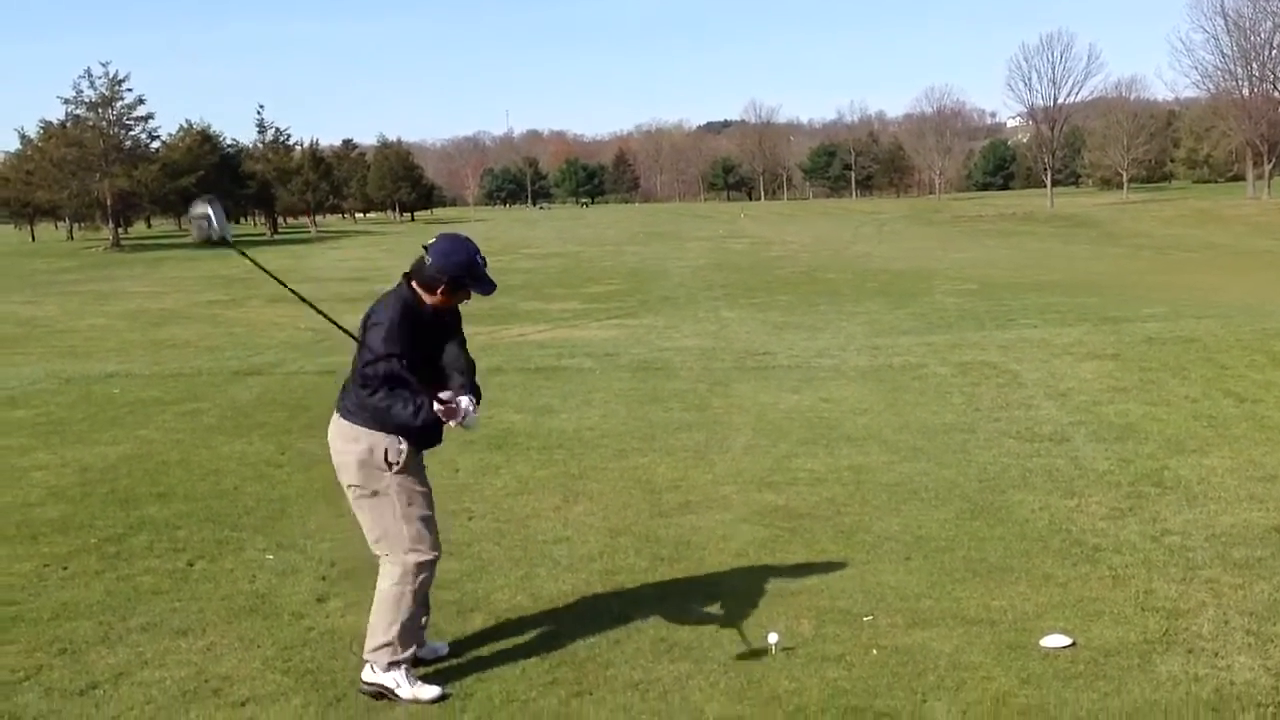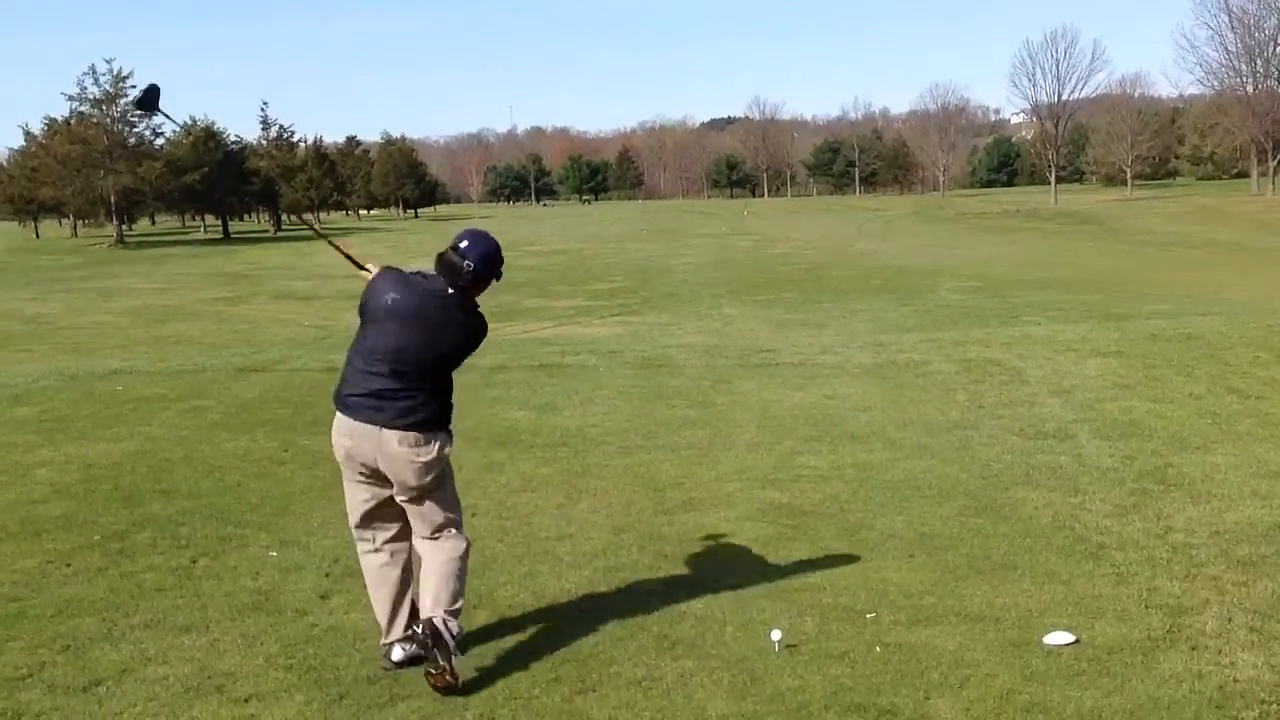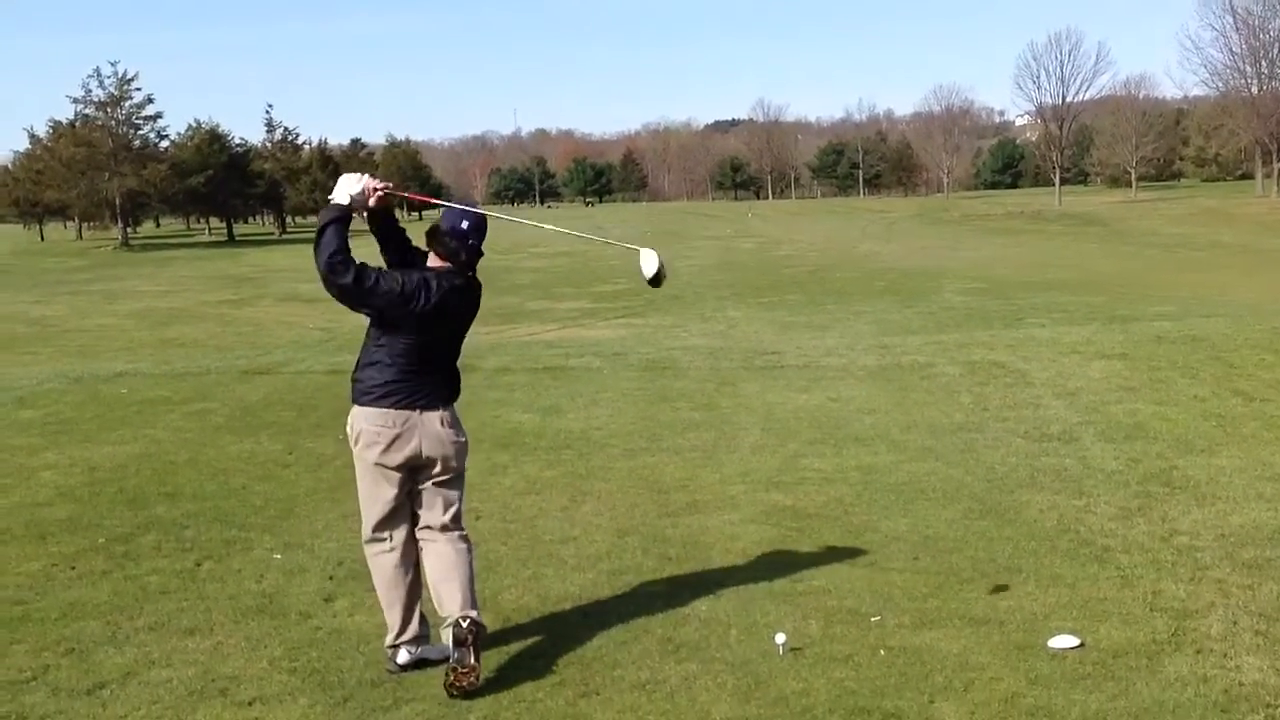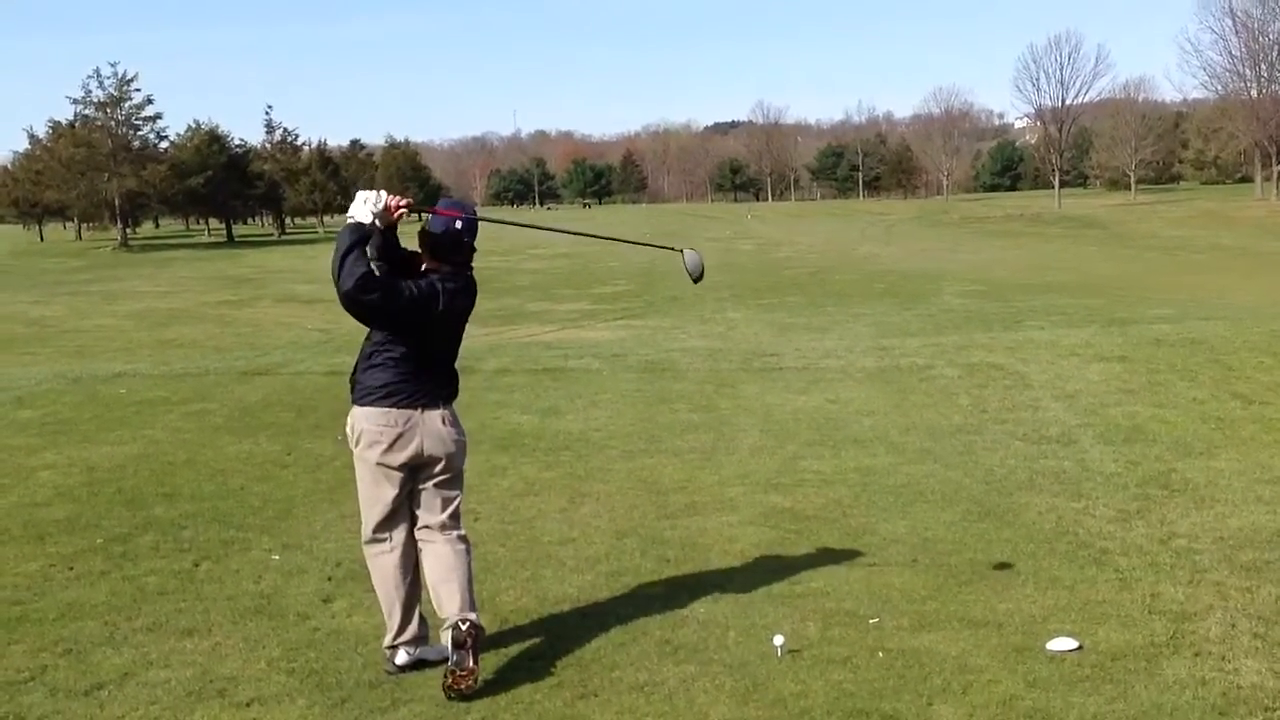
dt=0.3s
person 1, frame 1
left shoulder: (439, 315)
right shoulder: (392, 316)
left elbow: (458, 364)
right elbow: (384, 391)
left wrist: (463, 398)
right wrist: (429, 412)
left hip: (389, 440)
right hip: (375, 443)
left knee: (415, 542)
right knee: (411, 550)
left ankle: (406, 638)
right ankle: (384, 666)
person 1, frame 2
left shoulder: (389, 287)
right shoulder: (471, 325)
left elbow: (382, 286)
left hip: (352, 428)
right hip: (413, 440)
left knee: (378, 537)
right knee: (441, 532)
left ankle: (399, 640)
right ankle: (436, 623)
person 1, frame 3
left shoulder: (409, 291)
right shoulder: (467, 290)
left elbow: (337, 272)
right elbow: (406, 257)
left wrist: (340, 205)
right wrist: (379, 210)
left hip: (379, 423)
right hip: (437, 422)
left knee: (387, 536)
right knee: (443, 529)
left ankle: (405, 642)
right ankle: (461, 621)
person 1, frame 4
left shoulder: (420, 295)
right shoulder: (459, 287)
left elbow: (357, 289)
right elbow: (393, 266)
left wrist: (360, 222)
right wrist: (383, 229)
left hip: (381, 423)
right hip: (437, 422)
left knee: (388, 535)
right knee: (441, 529)
left ankle: (404, 644)
right ankle: (459, 624)
